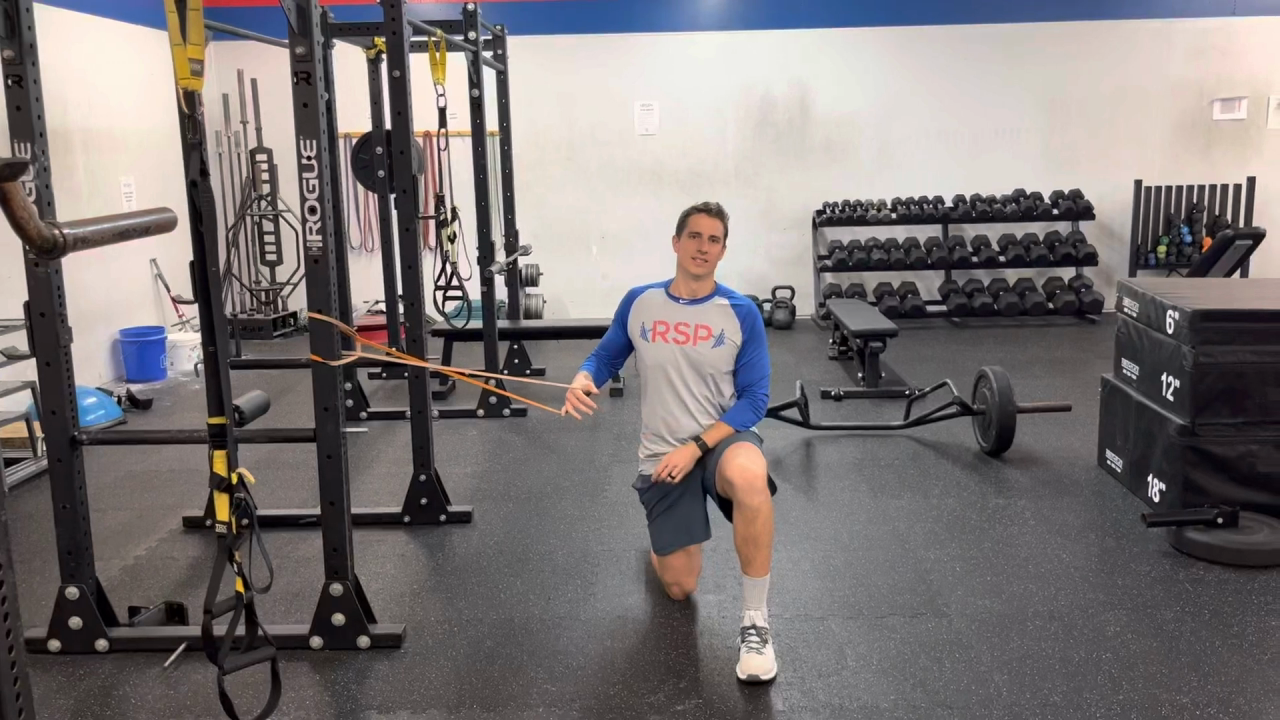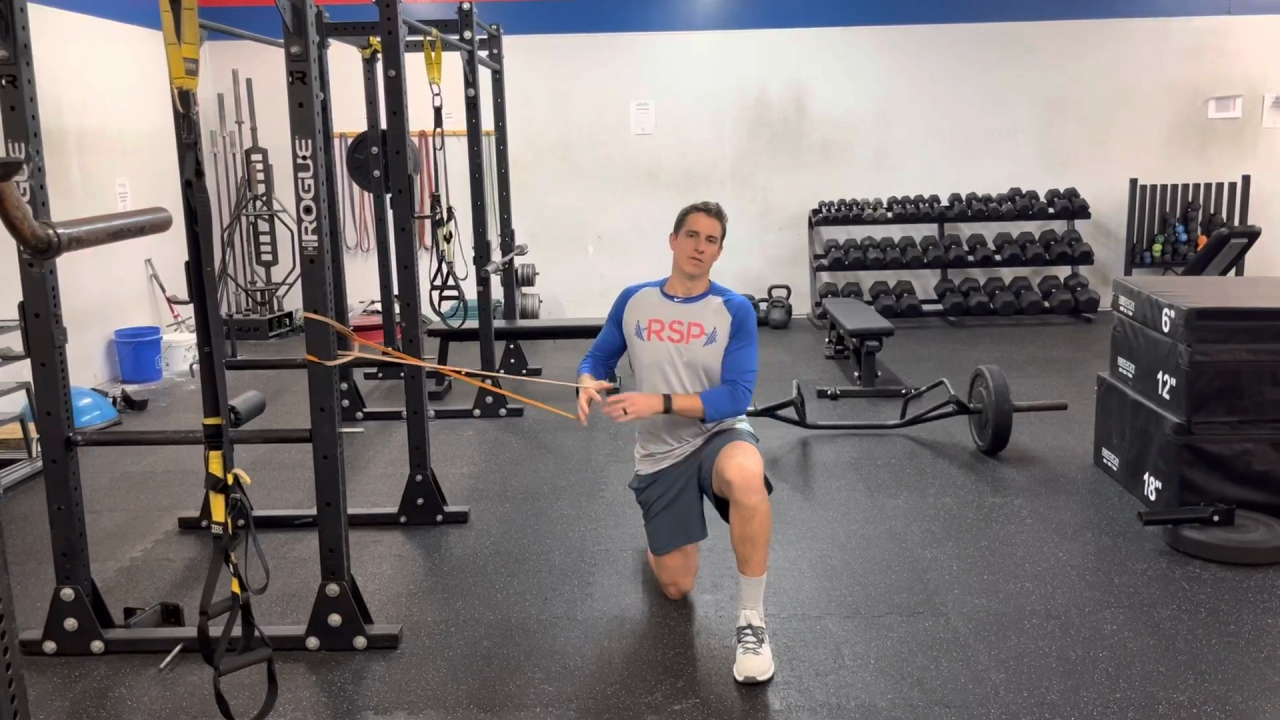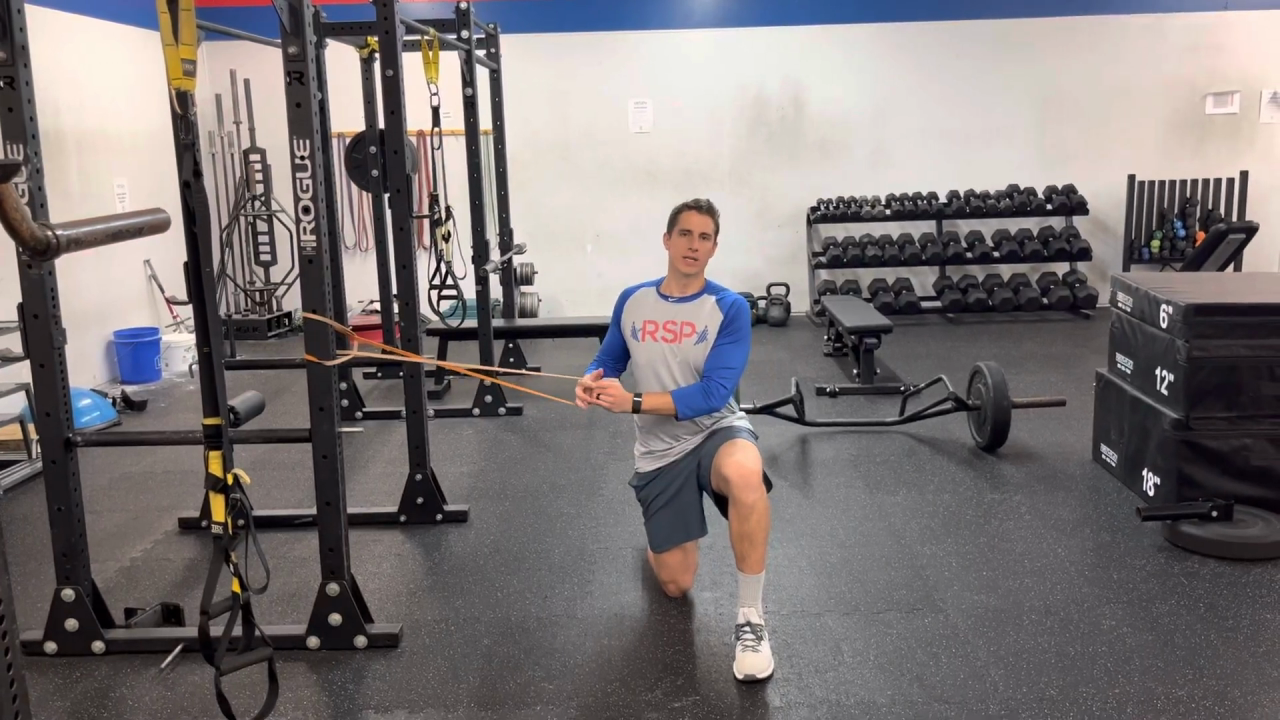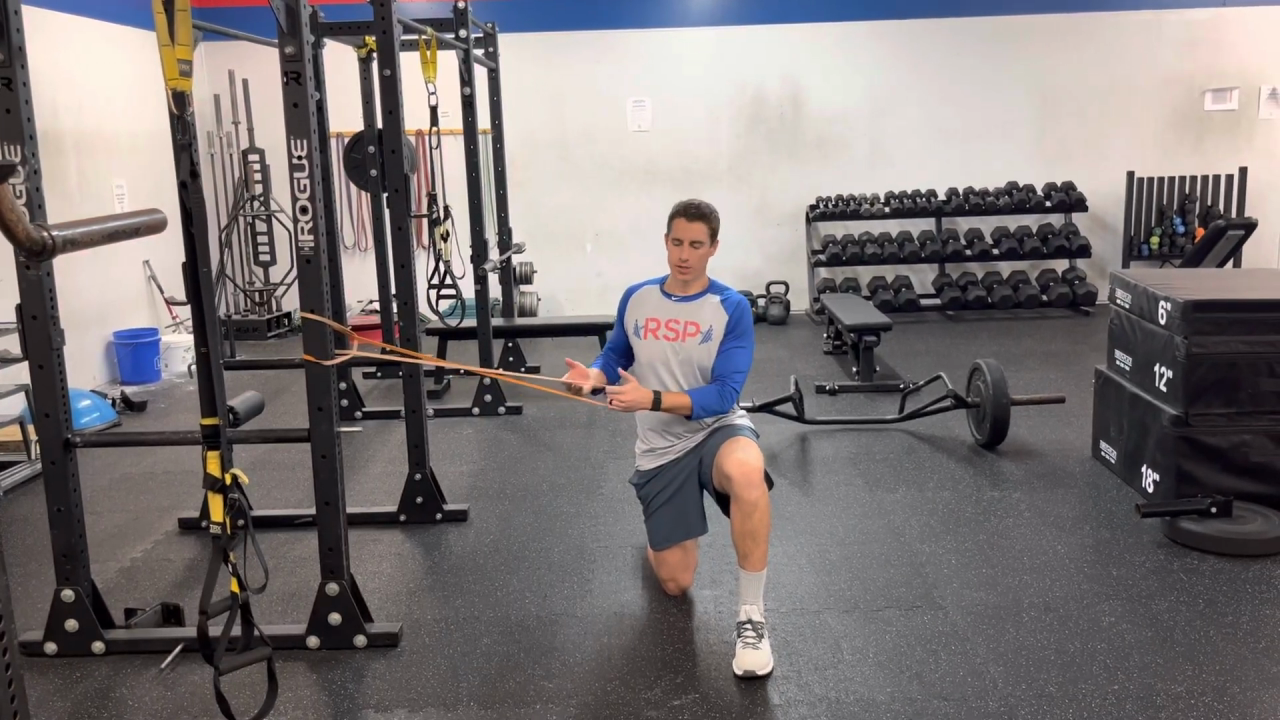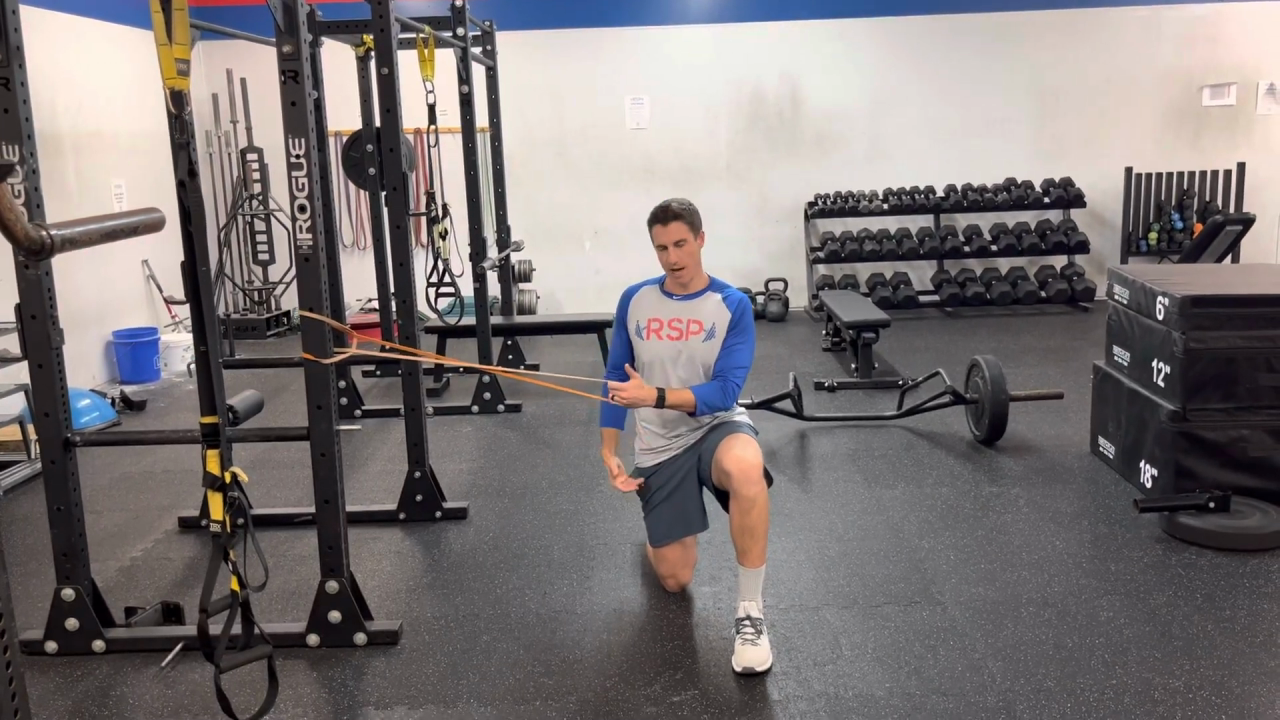
dt=1s
person 1, frame 1
left shoulder: (742, 313)
right shoulder: (638, 303)
left elbow: (754, 399)
right elbow: (605, 357)
left wrist: (696, 448)
right wrist: (582, 381)
left hip: (724, 440)
right hip: (662, 456)
left knee: (749, 479)
right knee: (679, 588)
left ankle: (755, 620)
right ankle: (667, 540)
person 1, frame 2
left shoulder: (735, 310)
right shoulder: (633, 301)
left elbow: (736, 396)
right elbow: (598, 358)
left wrist: (658, 403)
right wrist: (588, 383)
left hip: (718, 435)
right hip: (660, 455)
left knee: (747, 478)
right knee: (676, 586)
left ankle: (751, 621)
right ankle: (666, 535)
person 1, frame 3
left shoulder: (730, 308)
right shoulder: (632, 301)
left elbow: (713, 394)
right elbow: (608, 360)
left wrist: (632, 401)
right wrist: (590, 381)
left hip: (716, 431)
right hip: (659, 453)
left knee: (746, 476)
right knee: (676, 584)
left ankle: (750, 618)
right ankle: (666, 533)
person 1, frame 4
left shoulder: (732, 308)
right shoulder: (635, 298)
left elbow: (725, 395)
right elbow: (614, 358)
left wrist: (651, 399)
right wrist: (592, 377)
left hip: (717, 429)
right hip: (660, 450)
left knee: (748, 473)
right knee: (675, 584)
left ankle: (751, 616)
right ankle: (665, 535)
person 1, frame 5
left shoulder: (733, 305)
right shoulder: (634, 300)
left elbow: (726, 391)
right elbow: (616, 379)
left wrist: (655, 397)
right wrist: (608, 452)
left hip: (717, 426)
right hip: (659, 447)
left knee: (747, 470)
right knee: (675, 580)
left ankle: (750, 612)
right ankle: (663, 532)
